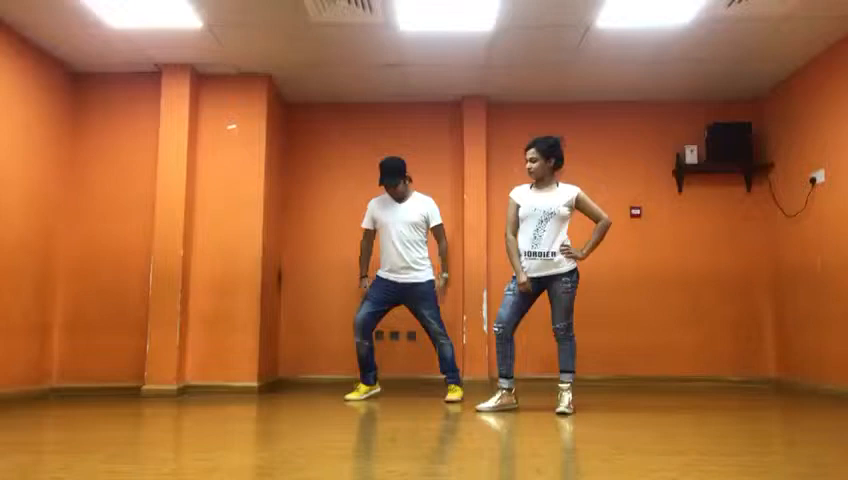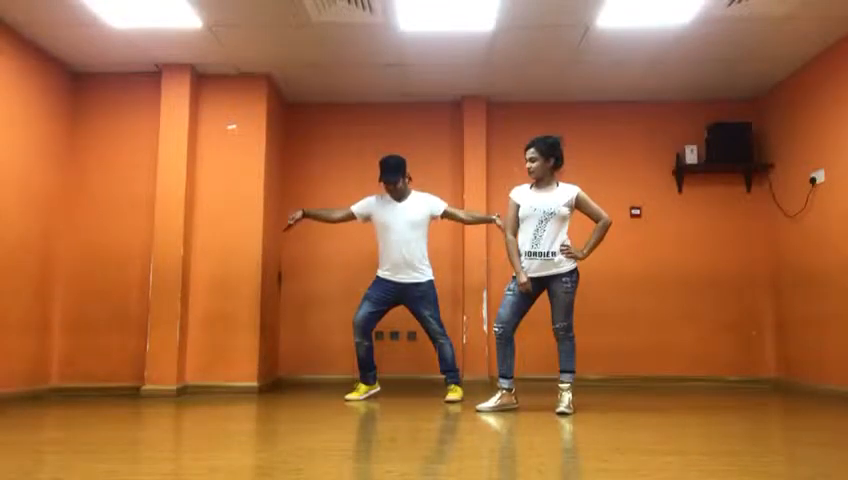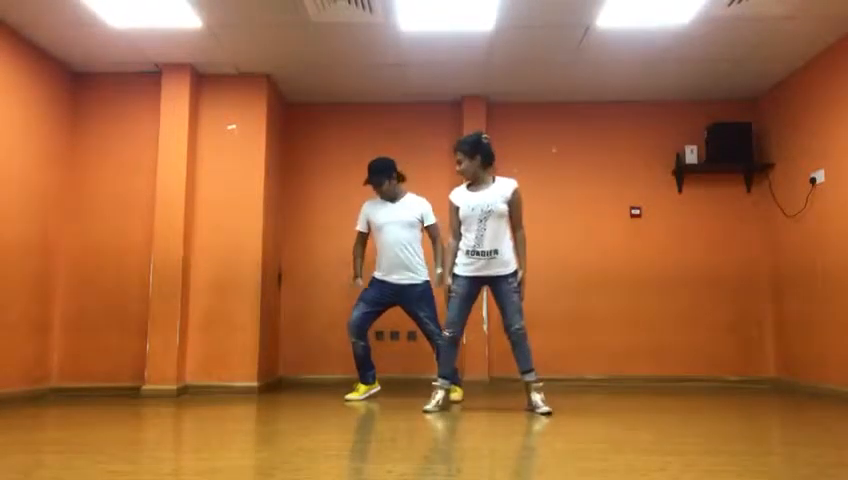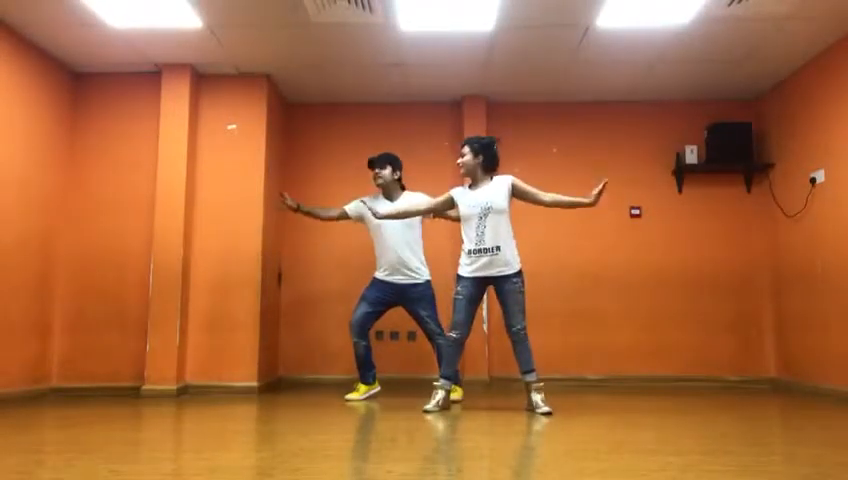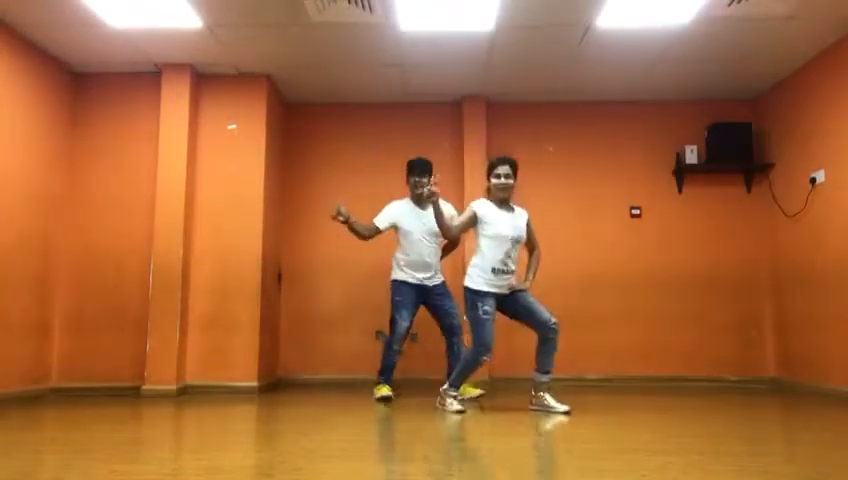
dt=1s
person 1, frame 1
left shoulder: (570, 193)
right shoulder: (519, 193)
left elbow: (604, 220)
right elbow: (510, 235)
left wrist: (584, 252)
right wrist: (520, 273)
left hip: (561, 272)
right hip: (527, 273)
left knee: (563, 331)
right knee: (502, 328)
left ankle: (566, 393)
right ankle: (506, 393)
person 1, frame 2
left shoulder: (570, 193)
right shoulder: (518, 194)
left elbow: (604, 220)
right elbow: (510, 235)
left wrist: (584, 252)
right wrist: (519, 273)
left hip: (561, 272)
right hip: (527, 273)
left knee: (563, 331)
right knee: (502, 327)
left ankle: (565, 393)
right ankle: (506, 393)
person 1, frame 3
left shoulder: (508, 188)
right shoulder: (457, 195)
left elbow: (518, 230)
right elbow: (454, 237)
left wrist: (523, 268)
right wrist: (447, 274)
left hip: (503, 271)
right hip: (466, 272)
left knee: (516, 330)
right knee: (452, 331)
left ankle: (534, 392)
right ankle: (441, 392)
person 1, frame 4
left shoulder: (505, 184)
right shoulder: (457, 194)
left elbow: (544, 198)
right elbow: (422, 208)
left wrist: (586, 201)
right wrist: (382, 213)
left hip: (507, 270)
right hip: (470, 272)
left knee: (517, 330)
right knee: (456, 333)
left ankle: (534, 392)
right ankle: (442, 391)
person 1, frame 5
left shoulder: (522, 215)
right shoulder: (480, 208)
left elbow: (534, 249)
right elbow: (450, 233)
left wrist: (528, 281)
right wrist: (436, 205)
left hip: (508, 289)
right hip: (480, 288)
left knee: (549, 327)
right knee: (483, 348)
left ankle: (539, 393)
right ankle: (448, 391)
person 2, frame 1
left shoulder: (425, 204)
right shoulder: (375, 205)
left elbow: (442, 240)
right elbow: (367, 241)
left wrist: (444, 274)
right wrist: (363, 276)
left hip: (420, 282)
right hip: (385, 280)
left knee: (438, 332)
right knee: (361, 324)
left ankle: (454, 384)
right ankle: (368, 383)
person 2, frame 2
left shoulder: (426, 202)
right shoulder: (373, 203)
left elbow: (461, 216)
right elbow: (336, 215)
left wrist: (491, 218)
right wrist: (305, 213)
left hip: (420, 282)
right hip: (386, 280)
left knee: (437, 332)
right knee: (360, 324)
left ankle: (454, 384)
right ankle: (368, 382)
person 2, frame 3
left shoulder: (420, 204)
right shoulder: (369, 207)
left elbow: (436, 240)
right elbow: (360, 244)
left wrist: (439, 269)
right wrist: (358, 275)
left hip: (416, 283)
right hip: (381, 282)
left knee: (434, 333)
right knee: (356, 325)
left ankle: (453, 384)
right ankle: (368, 382)
person 2, frame 4
left shoulder: (417, 200)
right shoulder: (366, 204)
left elbow: (450, 213)
right elbow: (332, 214)
right wrist: (298, 207)
left hip: (417, 283)
right hip: (383, 281)
left knee: (435, 333)
right knee: (358, 325)
left ankle: (453, 384)
right ankle: (368, 382)
person 2, frame 5
left shoulder: (445, 209)
right shoulder: (396, 208)
left elbow: (453, 242)
right elbow: (367, 232)
left wrist: (433, 260)
right wrist: (347, 220)
left hip: (435, 282)
right hip: (405, 281)
left knee: (454, 328)
right knee: (399, 329)
left ankle: (457, 384)
right ankle: (383, 383)
